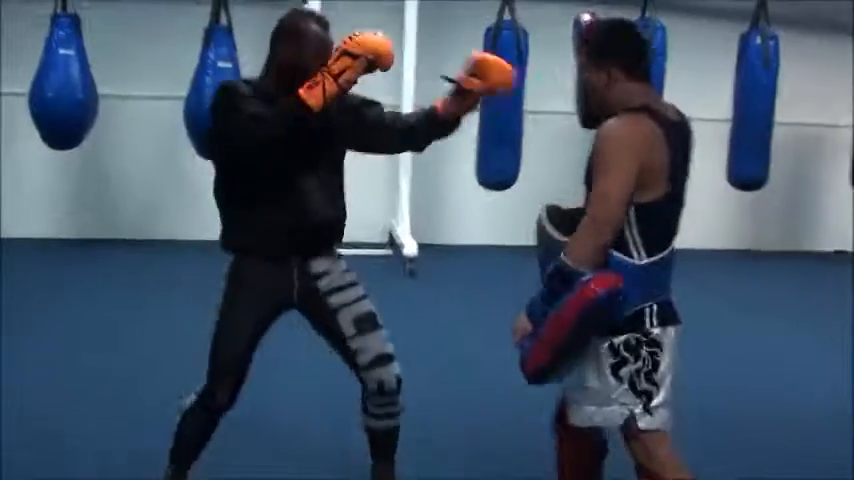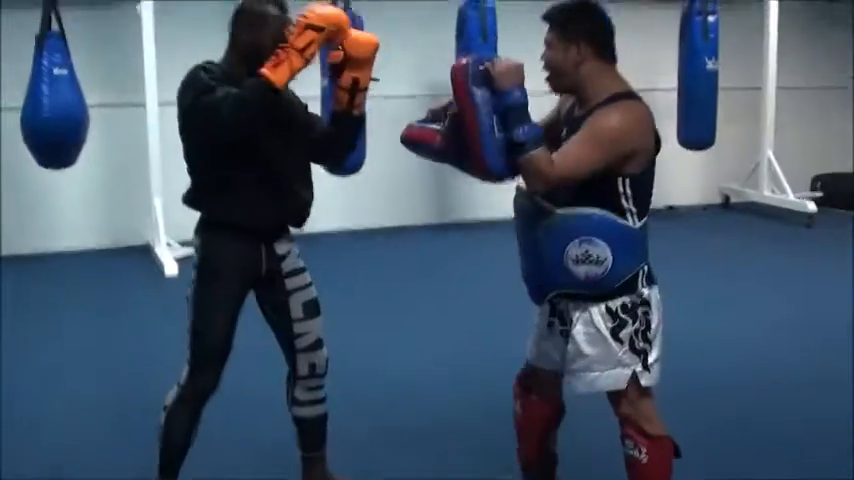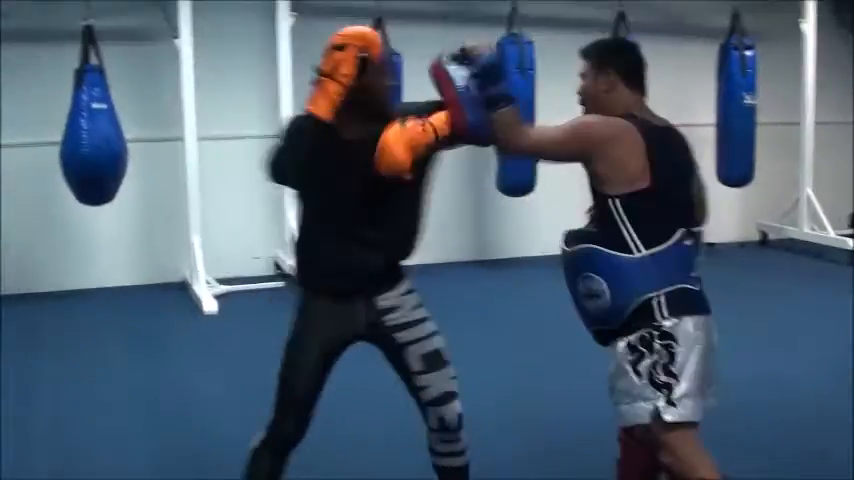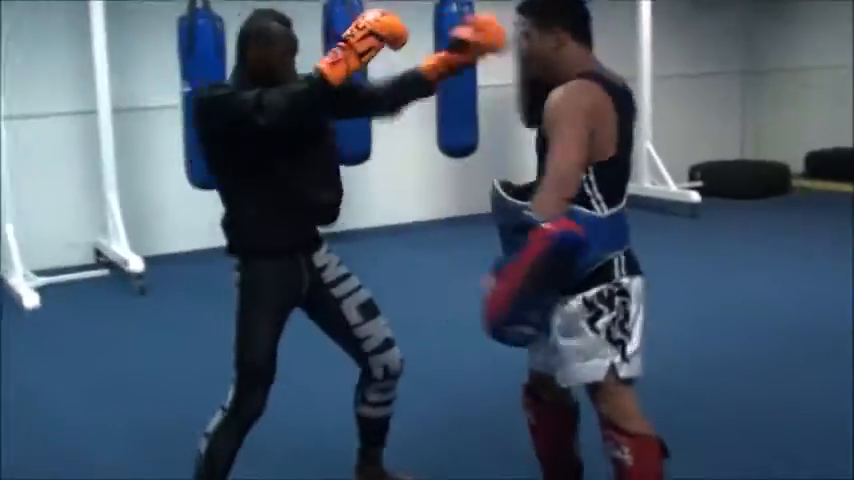
dt=0.7s
person 1, frame 1
left shoulder: (339, 103)
right shoulder: (235, 101)
left elbow: (404, 133)
right elbow: (263, 135)
left wrist: (462, 98)
right wrist: (329, 82)
left hip: (317, 264)
right hip: (259, 267)
left knee: (384, 376)
right knee: (220, 391)
person 1, frame 2
left shoulder: (278, 93)
right shoulder: (205, 82)
left elbow: (334, 153)
right elbow: (228, 124)
left wrist: (350, 87)
right wrist: (289, 60)
left hip: (277, 245)
right hip: (224, 244)
left knee: (311, 360)
right knee: (202, 375)
person 1, frame 3
left shoulder: (403, 123)
right shoulder: (310, 131)
right elbow: (287, 170)
left wrist: (429, 129)
right wrist: (331, 89)
left hip: (389, 294)
right hip: (327, 301)
left knee: (446, 412)
right knee: (286, 428)
person 1, frame 4
left shoulder: (300, 94)
right shoulder: (217, 106)
left elbow: (378, 99)
right elbow: (279, 113)
left wrist: (452, 56)
right wrist: (345, 56)
left hip: (310, 253)
right hip: (264, 265)
left knee: (383, 360)
right knee: (249, 394)
person 2, frame 1
left shoulder: (622, 132)
right shoulder: (667, 118)
left elbow: (594, 236)
left wrist: (537, 309)
left hip: (631, 319)
right hip: (618, 309)
left knee: (646, 443)
right knee: (575, 421)
person 2, frame 2
left shoulder: (624, 117)
right shoulder: (579, 104)
left elbow: (545, 173)
right elbow: (531, 148)
left wrist: (511, 97)
right wrist: (497, 109)
left hip: (615, 291)
right hip: (569, 284)
left knee: (632, 404)
right knee: (535, 383)
person 2, frame 3
left shoulder: (605, 132)
right shoulder: (669, 139)
left elbow: (516, 140)
right elbow: (694, 214)
left wrist: (490, 76)
left hip: (654, 316)
right hip: (669, 306)
left knee: (673, 442)
right knee: (640, 433)
person 2, frame 4
left shoulder: (572, 99)
right shoulder: (611, 89)
left elbow: (555, 193)
right elbow: (544, 122)
left wrist: (508, 270)
left hip: (596, 274)
right hip: (567, 271)
left knee: (614, 403)
right knee: (543, 386)
